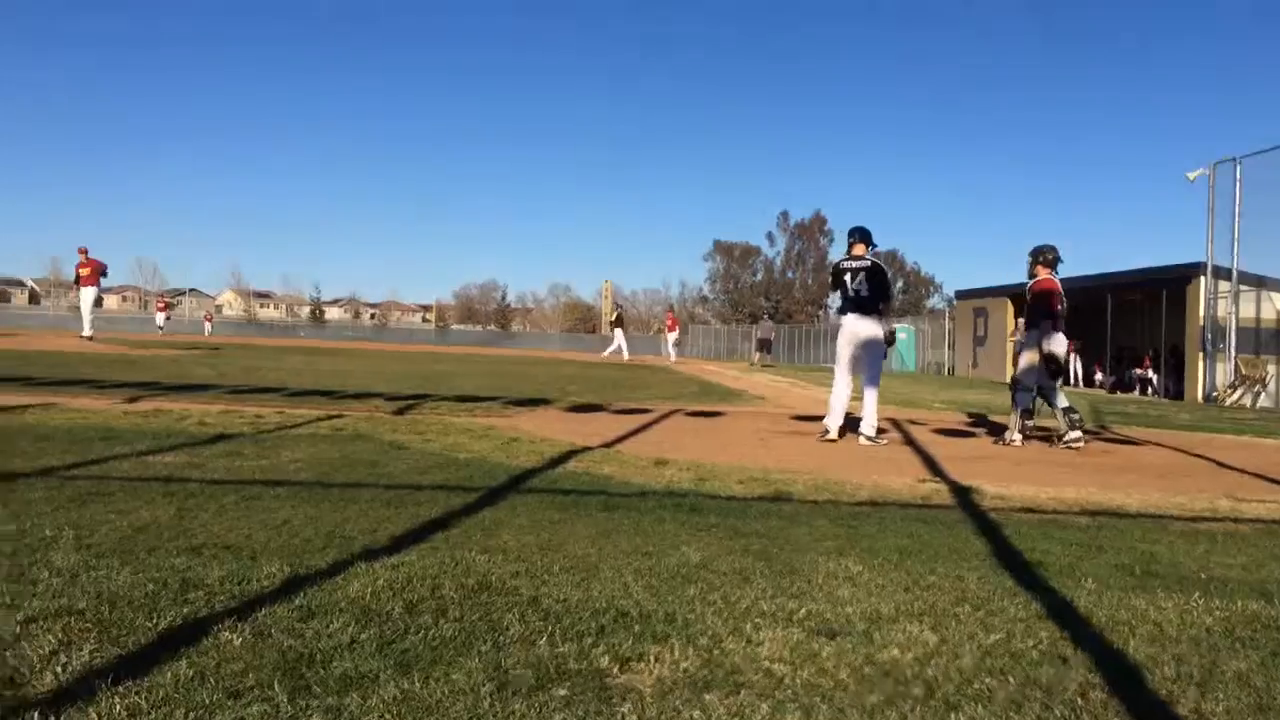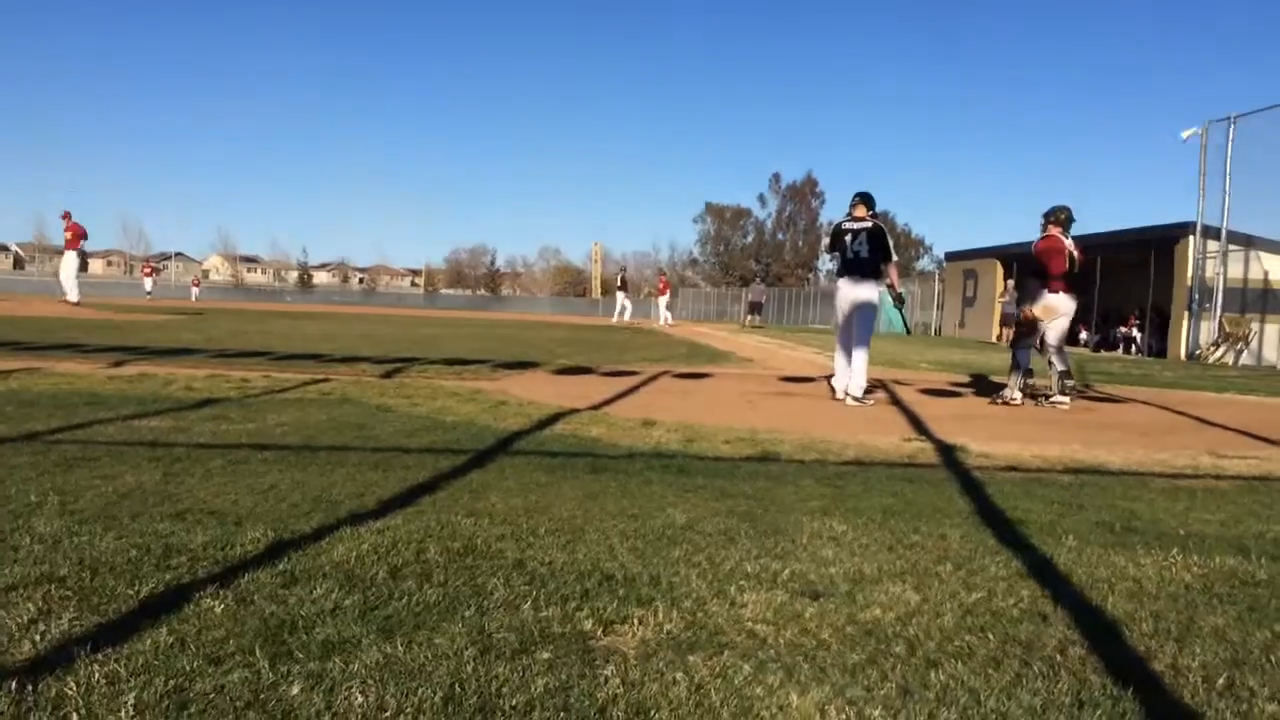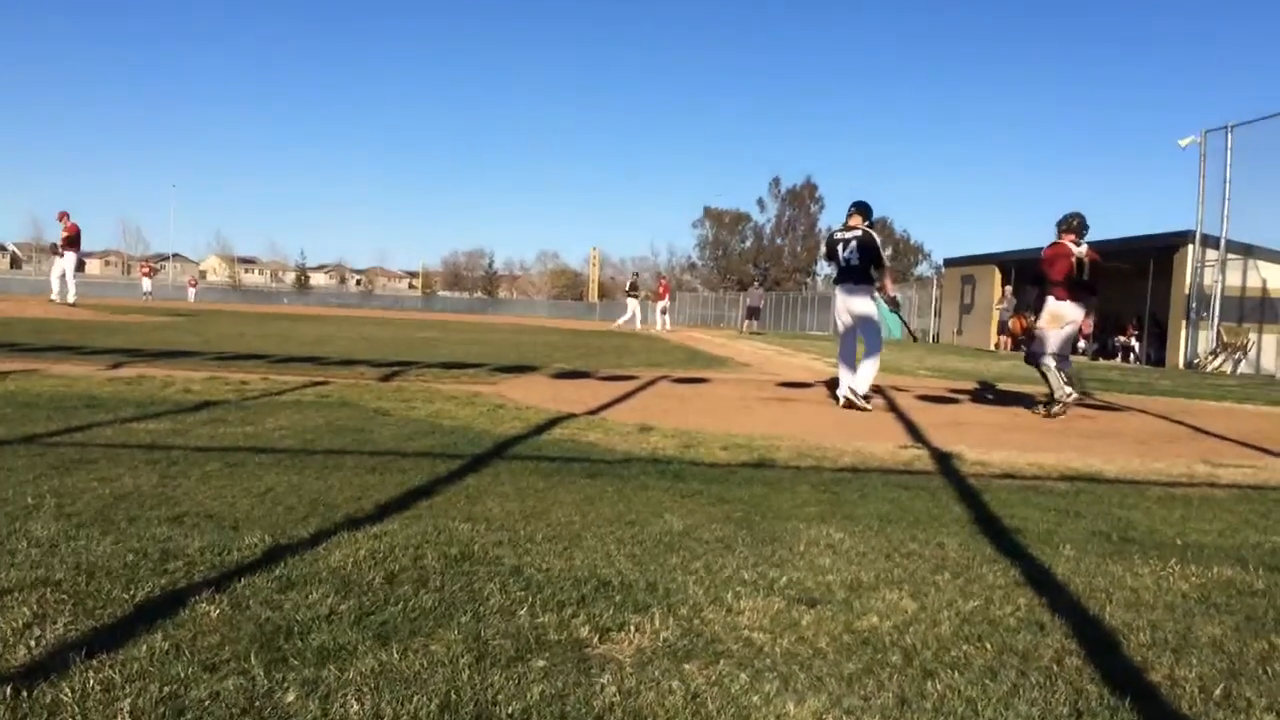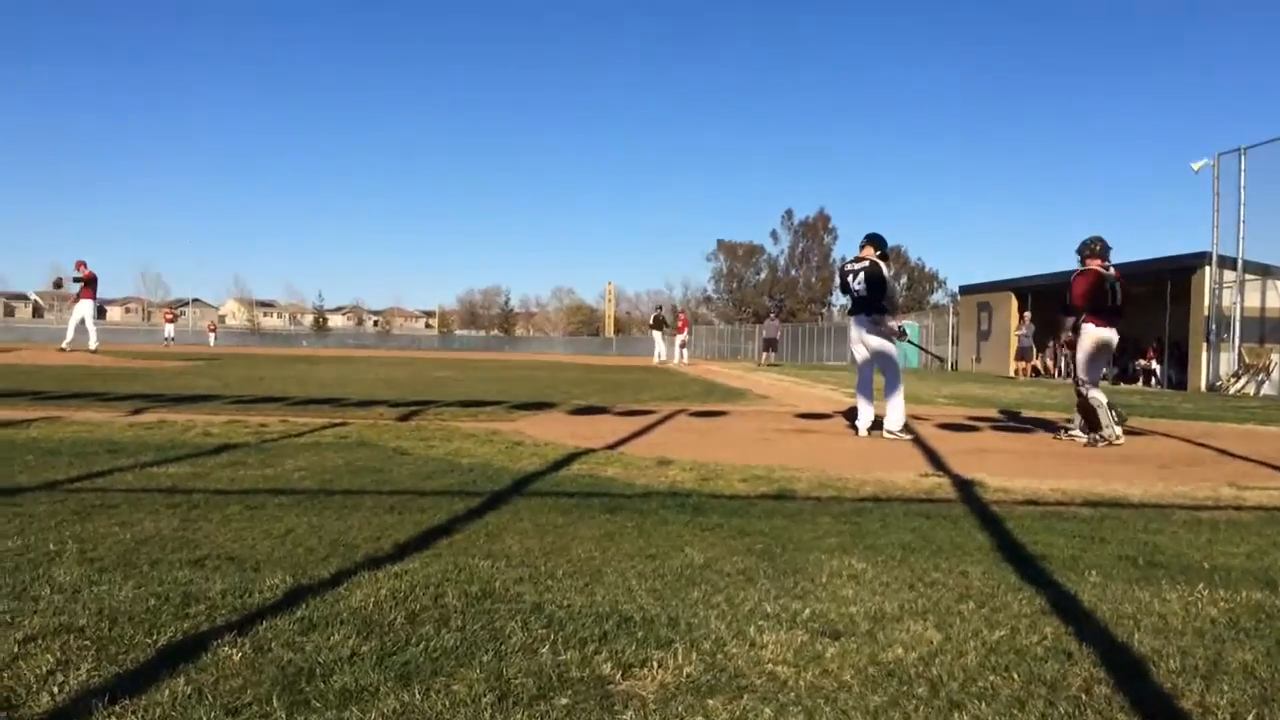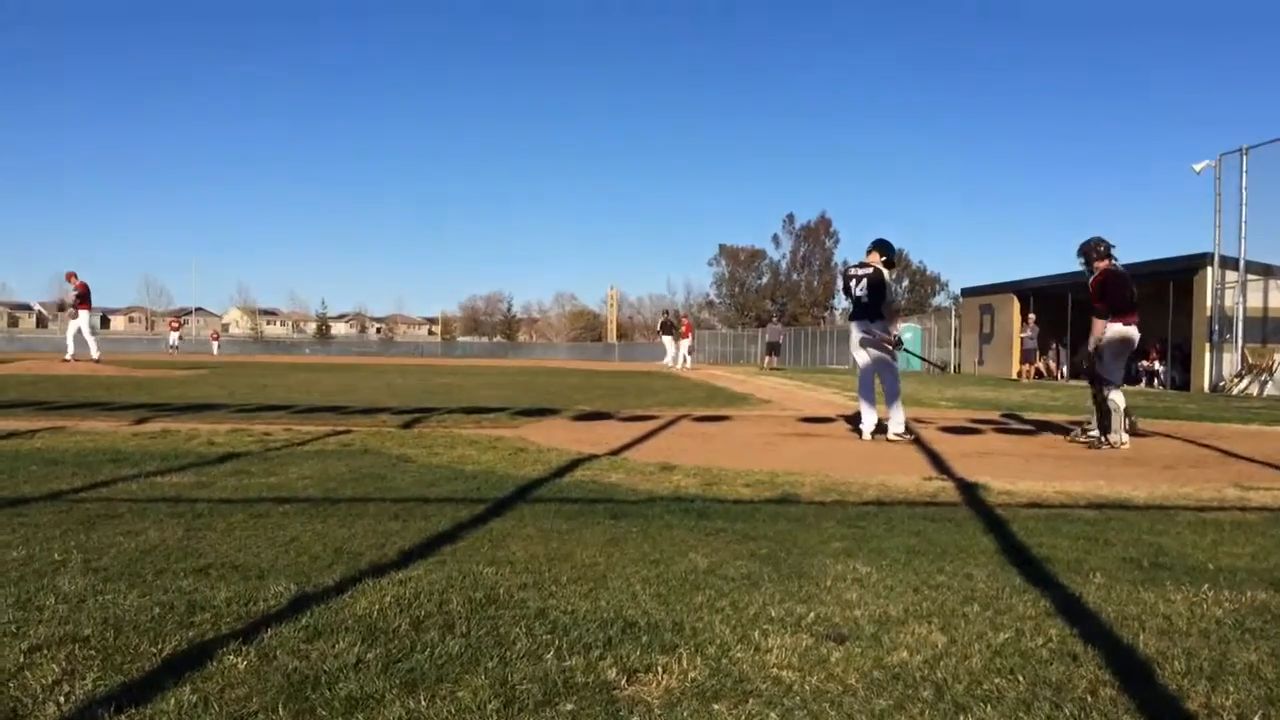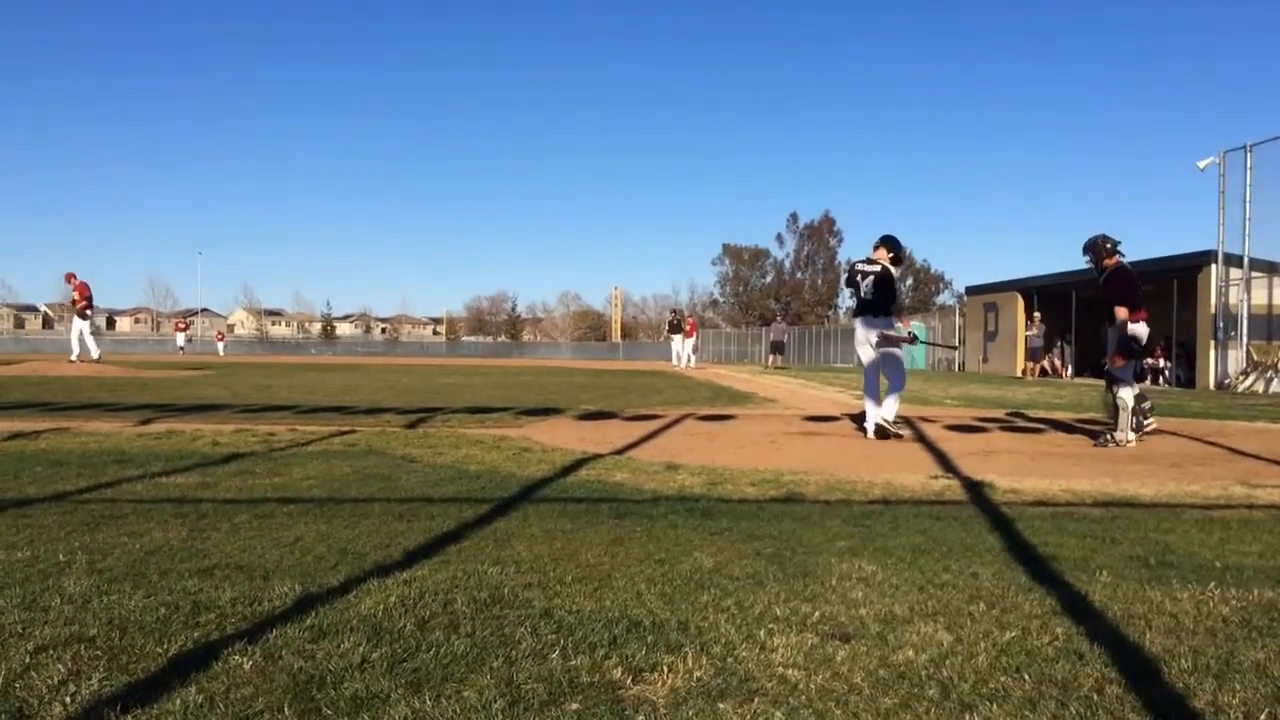
dt=0.3s
person 1, frame 1
left shoulder: (839, 266)
right shoulder: (876, 266)
right elbow: (886, 301)
right wrist: (888, 329)
left hip: (848, 323)
right hip: (872, 325)
left knee: (842, 376)
right knee: (871, 380)
left ankle: (832, 426)
right ankle: (867, 432)
person 1, frame 2
left shoulder: (839, 227)
right shoulder: (877, 228)
left elbow: (829, 249)
right elbow: (889, 262)
right wrist: (896, 290)
left hip: (844, 286)
right hip: (867, 288)
left knee: (843, 338)
right knee: (861, 341)
left ankle: (840, 386)
right ankle: (855, 392)
person 1, frame 3
left shoulder: (833, 236)
right shoulder: (868, 235)
right elbow: (881, 268)
right wrist: (890, 293)
left hip: (841, 293)
right hip: (862, 295)
left knee: (846, 345)
right knee: (874, 345)
left ankle: (844, 393)
right ankle: (857, 389)
person 1, frame 4
left shoulder: (845, 268)
right shoulder: (877, 265)
right elbow: (887, 297)
right wrist: (897, 324)
left hip: (855, 325)
right hip: (876, 324)
left knee: (864, 374)
right knee: (893, 375)
left ankle: (863, 424)
right ankle: (893, 426)
person 1, frame 5
left shoulder: (849, 272)
right shoulder: (880, 272)
right elbow: (886, 305)
right wrist: (894, 332)
left hip: (856, 329)
right hip: (876, 330)
left knee: (866, 379)
right knee: (890, 380)
left ankle: (867, 428)
right ankle: (896, 428)
person 1, frame 6
left shoulder: (855, 267)
right shoulder: (886, 271)
right elbow: (894, 305)
right wrist: (908, 329)
left hip: (860, 326)
right hip: (881, 326)
left knee: (870, 377)
right knee: (897, 377)
left ankle: (872, 425)
right ankle: (886, 417)
person 2, frame 1
left shoulder: (1041, 285)
right shoulder: (1054, 285)
left elbow: (1047, 318)
left wrist: (1048, 349)
right wrist: (1037, 345)
left hip: (1042, 341)
right hip: (1056, 339)
left knee: (1022, 385)
right knee: (1049, 388)
left ankle: (1015, 434)
right ankle: (1073, 432)
person 2, frame 2
left shoulder: (1045, 243)
right shoulder: (1073, 248)
left elbow: (1038, 275)
right elbow: (1071, 279)
left wrist: (1029, 305)
left hip: (1049, 299)
right hip: (1068, 301)
left knee: (1021, 344)
right knee: (1055, 347)
left ankle: (1013, 392)
right ankle: (1062, 394)
person 2, frame 3
left shoulder: (1054, 249)
right shoulder: (1092, 257)
left elbow: (1037, 280)
right elbow: (1093, 291)
right wrist: (1089, 317)
left hip: (1056, 305)
right hip: (1078, 309)
left knee: (1038, 353)
right knee: (1061, 355)
left ankle: (1064, 393)
right ankle: (1059, 401)
person 2, frame 4
left shoulder: (1085, 276)
right shoulder: (1117, 278)
left elbow: (1073, 309)
right elbow: (1119, 313)
left hip: (1092, 332)
right hip: (1111, 333)
left knee: (1088, 383)
right knee: (1086, 381)
left ankle: (1111, 430)
right ankle: (1081, 428)
person 2, frame 5
left shoulder: (1102, 277)
right shoulder: (1121, 274)
left elbow: (1100, 314)
left wrist: (1091, 344)
left hip: (1114, 332)
right hip: (1129, 330)
left knee: (1109, 384)
right knee: (1100, 380)
left ankle: (1118, 436)
right ankle: (1095, 429)
person 2, frame 6
left shoulder: (1115, 274)
right shoulder: (1124, 271)
left elbow: (1121, 306)
left wrist: (1122, 337)
left hip: (1126, 329)
right hip: (1136, 328)
left knee: (1119, 381)
right knee: (1126, 377)
left ankle: (1123, 434)
right ankle: (1144, 417)
